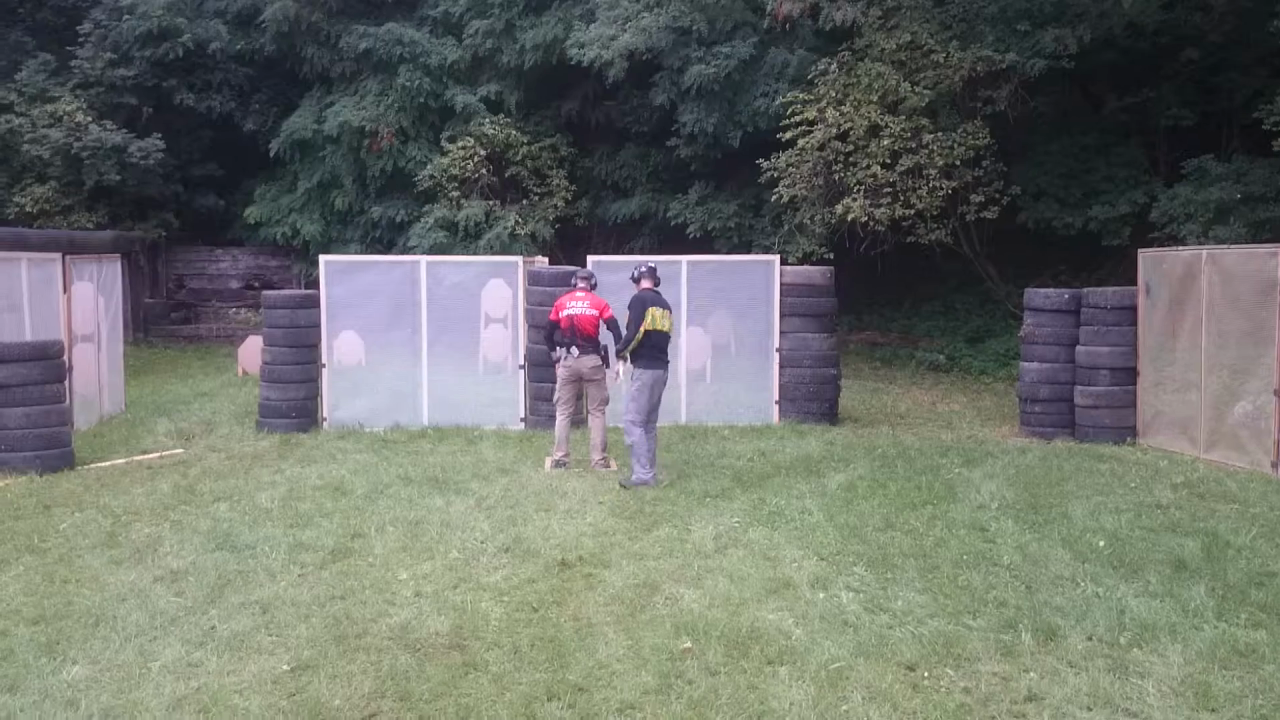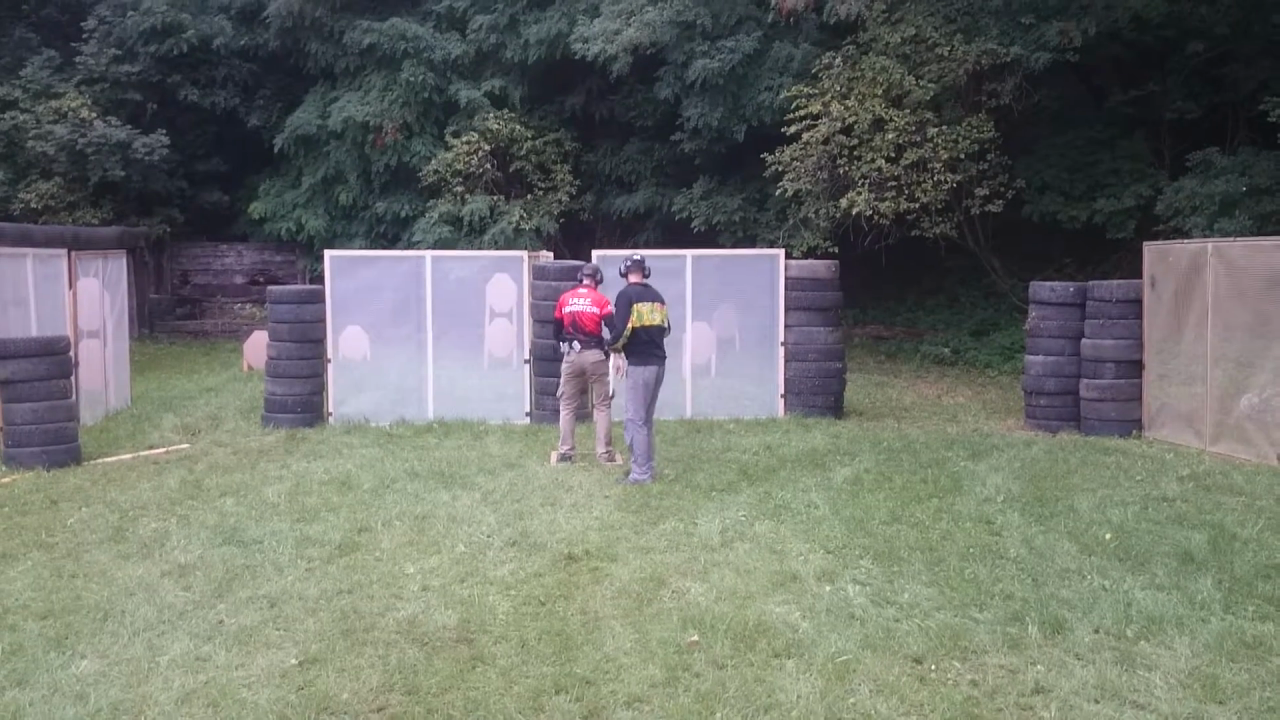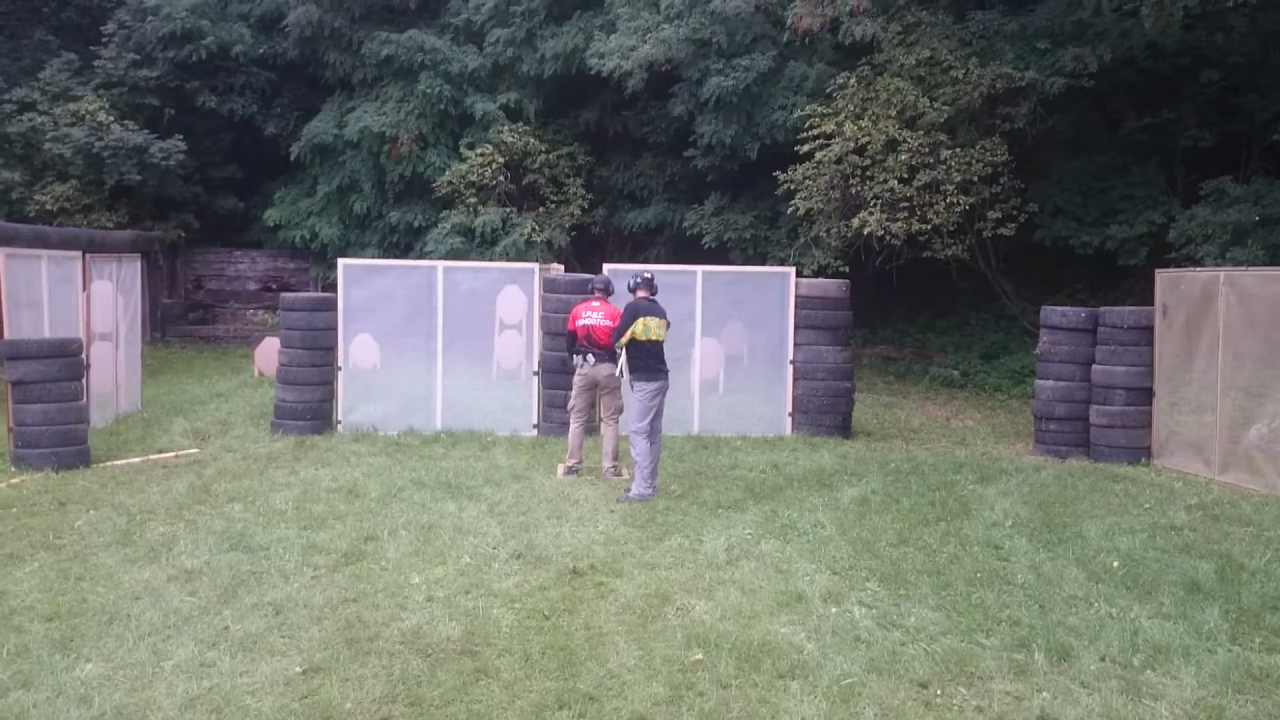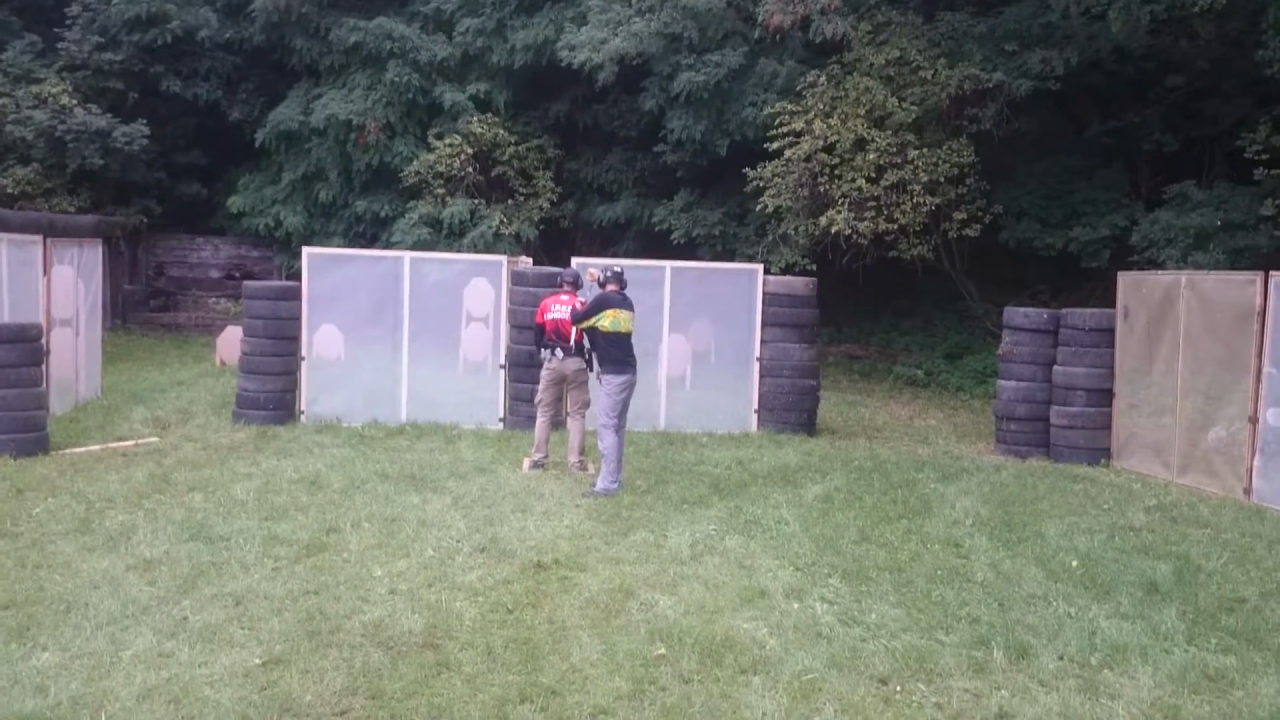
dt=1s
person 1, frame 1
left shoulder: (639, 299)
right shoulder: (664, 303)
left elbow: (634, 333)
right elbow: (666, 335)
left wrist: (621, 352)
left hip: (645, 368)
right hip: (661, 367)
left knee: (633, 421)
right knee: (649, 422)
left ankle: (642, 474)
right ankle: (648, 472)
person 1, frame 2
left shoulder: (626, 294)
right shoulder: (657, 296)
left elbow: (621, 330)
right elbow: (666, 329)
left wrist: (614, 347)
left hip: (639, 364)
right hip: (658, 362)
left knee: (635, 419)
right knee: (646, 418)
left ankle: (640, 473)
right ankle: (645, 467)
person 1, frame 3
left shoulder: (634, 307)
right shoulder: (659, 310)
left elbow: (617, 339)
left wrist: (623, 343)
left hip: (645, 380)
right hip: (660, 377)
left knee: (638, 433)
right knee: (653, 433)
left ankle: (642, 489)
right ankle: (649, 484)
person 1, frame 4
left shoulder: (604, 299)
right shoulder: (627, 302)
left elbow: (576, 320)
left wrist: (578, 307)
right wrist: (593, 294)
left hip: (614, 374)
right hip: (628, 371)
left knee: (607, 427)
right knee: (618, 427)
left ankle: (607, 485)
right ankle: (613, 479)
person 2, frame 1
left shoulder: (561, 302)
right shoulder: (599, 302)
left elbow: (548, 335)
right elbow: (616, 332)
left wrist: (557, 359)
left hip: (568, 360)
right hip: (592, 360)
left knee: (563, 412)
right knee: (597, 412)
left ankle: (560, 458)
right ankle: (599, 459)
person 2, frame 2
left shoulder: (565, 299)
right shoulder: (601, 300)
left elbow: (556, 330)
left hip: (571, 355)
right hip: (595, 355)
left knee: (567, 406)
right knee: (602, 405)
left ankle: (565, 452)
right ankle: (604, 453)
person 2, frame 3
left shoulder: (577, 311)
right shoulder: (614, 312)
left elbow: (570, 341)
left hip: (584, 367)
right hip: (608, 368)
left knee: (577, 418)
right knee: (610, 419)
left ankle: (572, 465)
right ankle: (610, 467)
person 2, frame 4
left shoulder: (546, 304)
right shoulder: (581, 305)
left elbow: (537, 334)
right wrist: (591, 357)
left hip: (552, 362)
right hip: (576, 363)
left knee: (544, 412)
right knee: (577, 414)
left ankle: (538, 459)
right ankle: (576, 461)
